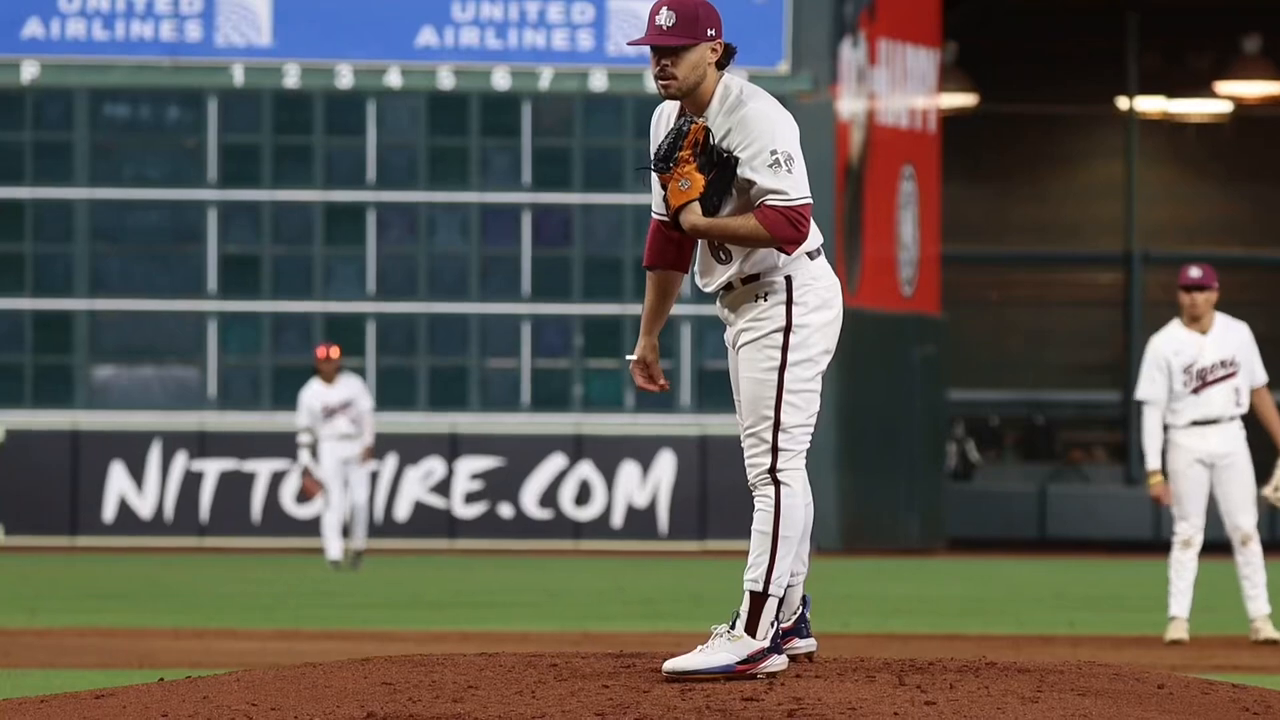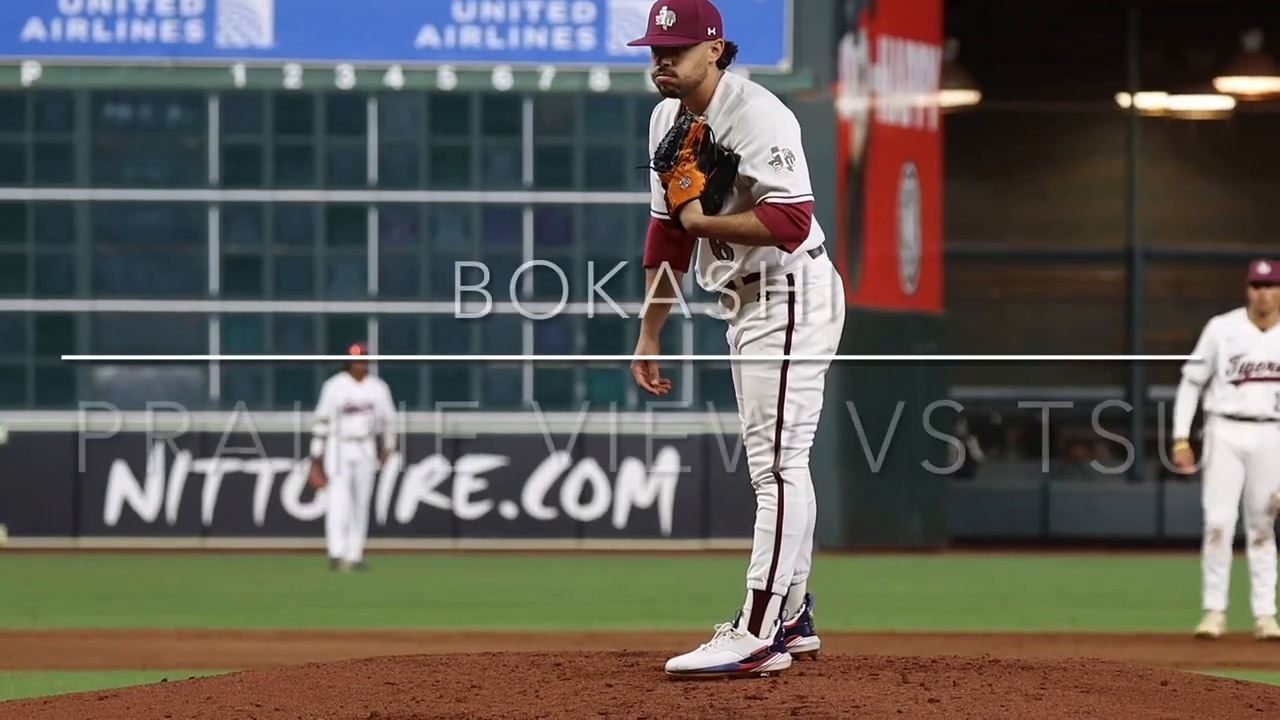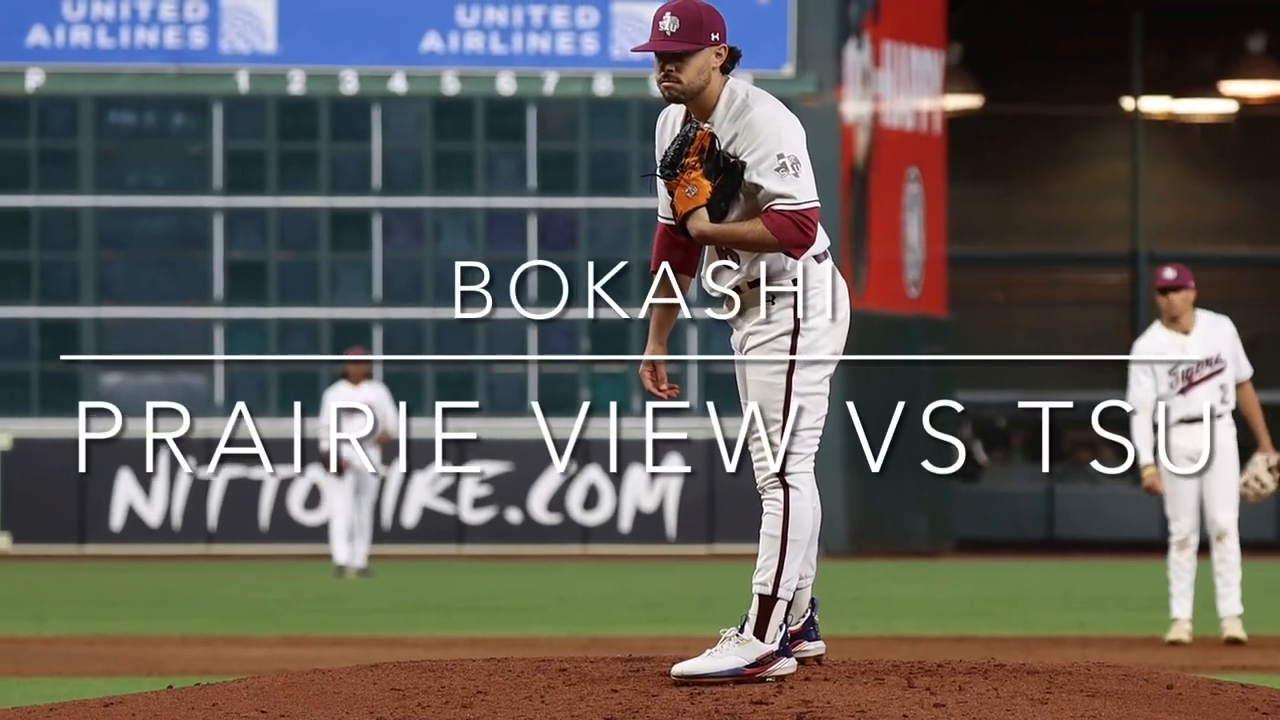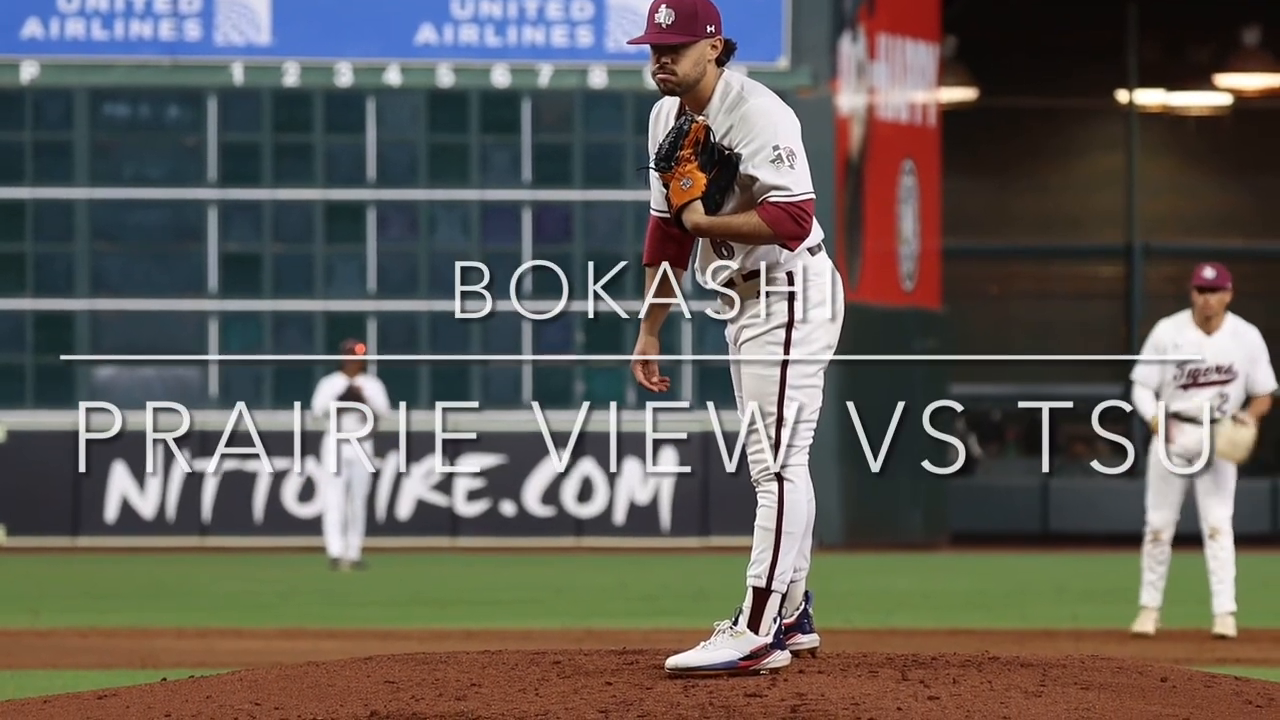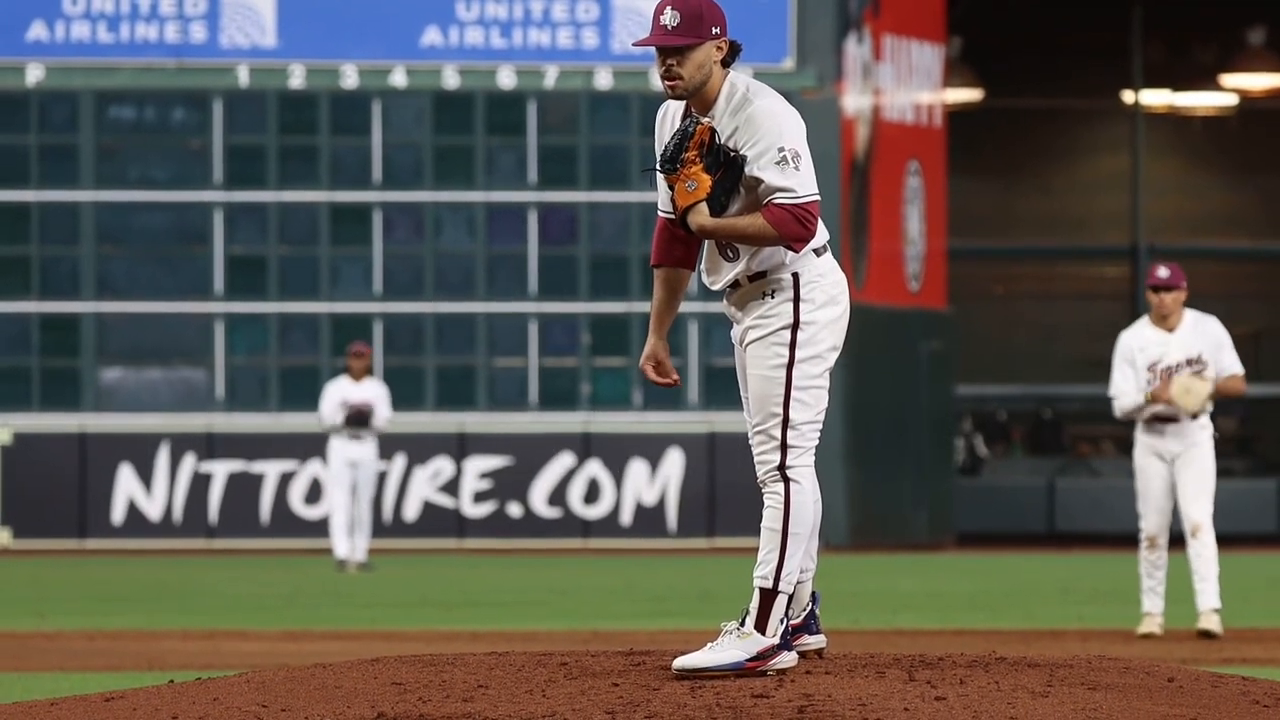
dt=1s
person 1, frame 1
left shoulder: (756, 116)
right shoulder: (668, 119)
left elbow: (790, 224)
right elbow: (667, 231)
left wrist: (701, 223)
right wrist: (649, 335)
left hip: (788, 299)
right hip: (743, 303)
left knee: (774, 466)
right knee: (775, 464)
left ankle: (756, 637)
right ankle: (788, 619)
person 1, frame 2
left shoulder: (756, 114)
right shoulder: (666, 118)
left elbow: (791, 221)
right elbow: (666, 231)
left wrist: (701, 221)
right wrist: (649, 334)
left hip: (790, 297)
right hip: (743, 300)
left knee: (776, 464)
right knee: (775, 463)
left ankle: (759, 635)
right ankle: (791, 617)
person 1, frame 3
left shoulder: (760, 121)
right shoulder: (671, 125)
left elbow: (797, 229)
right elbow: (673, 238)
left wrist: (708, 230)
right wrist: (657, 340)
left hip: (796, 304)
right hip: (749, 308)
left knee: (783, 470)
right knee: (780, 470)
left ankle: (765, 640)
right ankle: (797, 622)
person 1, frame 4
left shoulder: (757, 112)
right shoulder: (665, 115)
left elbow: (792, 219)
right elbow: (665, 227)
left wrist: (702, 222)
right wrist: (649, 330)
left hip: (790, 295)
right hip: (741, 298)
left knee: (776, 462)
right knee: (774, 461)
left ankle: (758, 632)
right ankle: (791, 614)
person 1, frame 5
left shoulder: (762, 113)
right shoulder: (671, 118)
left elbow: (798, 221)
right elbow: (674, 230)
left wrist: (709, 223)
right wrist: (658, 332)
left hip: (795, 295)
right hip: (747, 301)
left knee: (783, 461)
right knee: (779, 460)
left ankle: (766, 634)
right ankle: (798, 614)
person 2, frame 1
left shoulder: (1238, 333)
right shoulder: (1162, 343)
right elbow: (1152, 409)
right wrist: (1154, 471)
left hip: (1231, 437)
right hip: (1186, 442)
left knee: (1245, 529)
right knee: (1186, 532)
right ankle: (1178, 619)
person 2, frame 2
right shoulder: (1220, 329)
right elbow: (1190, 384)
right wrist: (1180, 439)
right hip: (1223, 433)
right knee: (1218, 521)
right ankle: (1214, 610)
person 2, frame 3
left shoulder: (1221, 328)
right shoulder: (1147, 346)
left elbow: (1243, 385)
right elbow: (1141, 411)
left wrist: (1264, 441)
right wrist: (1148, 465)
left hip: (1220, 433)
right hip: (1176, 440)
left knee: (1223, 525)
right knee: (1182, 532)
left ankle: (1231, 617)
right ankle: (1181, 620)
person 2, frame 4
left shoulder: (1247, 337)
right shoulder: (1166, 331)
left elbow: (1266, 396)
right elbow: (1141, 389)
left wrist: (1249, 414)
right wrist: (1155, 419)
right hip: (1170, 436)
left knee: (1217, 524)
right knee: (1159, 523)
left ankle: (1225, 613)
right ankle: (1149, 608)
person 2, frame 5
left shoulder: (1209, 328)
right shoulder: (1130, 339)
left elbow: (1238, 382)
right elbow: (1120, 406)
left wrist: (1213, 385)
right wrist: (1148, 398)
left hip: (1196, 434)
right hip: (1150, 437)
left knee: (1197, 519)
right knee: (1152, 527)
left ankle: (1209, 610)
right ankle: (1152, 612)
person 3, frame 1
left shoulder: (863, 44)
right shoulder: (846, 46)
left elbow: (865, 87)
right elbow: (844, 90)
left hip: (859, 120)
right hip: (849, 121)
left knee: (857, 197)
right knee: (848, 198)
left ankle: (854, 275)
right ankle: (849, 274)
person 3, frame 2
left shoulder: (865, 42)
right shoulder: (847, 44)
left elbow: (866, 85)
right elbow: (845, 88)
left hip: (860, 119)
right hip: (849, 119)
left knee: (858, 191)
right knee: (848, 192)
left ankle: (856, 272)
right ankle: (850, 272)
person 3, frame 3
left shoulder: (869, 46)
right shoulder: (851, 48)
left elbow: (871, 89)
right elbow: (849, 92)
left hip: (864, 122)
right hip: (853, 123)
left knee: (862, 195)
right knee: (852, 197)
left ankle: (861, 277)
right ankle: (855, 277)
person 3, frame 4
left shoulder: (863, 37)
right shoulder: (846, 40)
left elbow: (865, 80)
right elbow: (843, 83)
left hip: (859, 114)
right hip: (848, 115)
left knee: (857, 184)
right knee: (847, 186)
left ankle: (855, 269)
right ankle: (850, 267)
person 3, frame 5
left shoulder: (868, 38)
right shoulder: (850, 42)
left elbow: (871, 81)
right elbow: (849, 86)
left wrist: (866, 107)
left hip: (865, 116)
right hip: (853, 117)
left knee: (863, 186)
right knee: (854, 186)
left ankle: (861, 268)
right ankle: (856, 267)
person 4, frame 1
left shoulder: (353, 382)
right shoulder: (308, 393)
left elbow: (366, 413)
right elbow: (304, 429)
left wrist: (369, 444)
right wrist: (305, 464)
left hip: (356, 447)
right hip: (329, 449)
left knee: (360, 500)
right knee: (333, 503)
left ankle: (357, 548)
right ankle: (334, 557)
person 4, frame 2
left shoulder: (379, 387)
right shoulder: (334, 385)
left elbow: (389, 418)
right elbow: (321, 421)
left wrist: (388, 448)
right wrist: (316, 456)
left hip: (365, 450)
right hip: (338, 447)
left knee: (361, 504)
right knee: (338, 500)
left ankle: (354, 556)
right ankle: (337, 554)
person 4, frame 3
left shoulder: (379, 391)
right shoulder: (333, 392)
left elbow: (392, 420)
right elbow: (325, 427)
left wrist: (385, 434)
right wrist: (328, 452)
left hip: (370, 454)
right hip: (341, 454)
left knee: (365, 509)
right knee: (341, 508)
left ankle: (360, 562)
right ankle: (342, 562)
person 4, frame 4
left shoulder: (373, 384)
right shoulder: (328, 383)
left elbow: (384, 411)
right elbow: (318, 411)
left wrist: (364, 397)
right wrist: (340, 398)
left hip: (362, 446)
right hip: (335, 445)
left knee: (358, 502)
right knee: (334, 500)
left ankle: (354, 554)
right ankle: (335, 554)
person 4, frame 5
left shoulder: (378, 388)
right shoulder: (333, 386)
left elbow: (384, 420)
right elbow: (325, 418)
left wrist: (367, 418)
right wrist: (346, 417)
left hip: (367, 448)
right hip: (340, 447)
left knee: (364, 504)
right knee: (339, 502)
left ankle: (360, 556)
right ankle: (342, 556)
